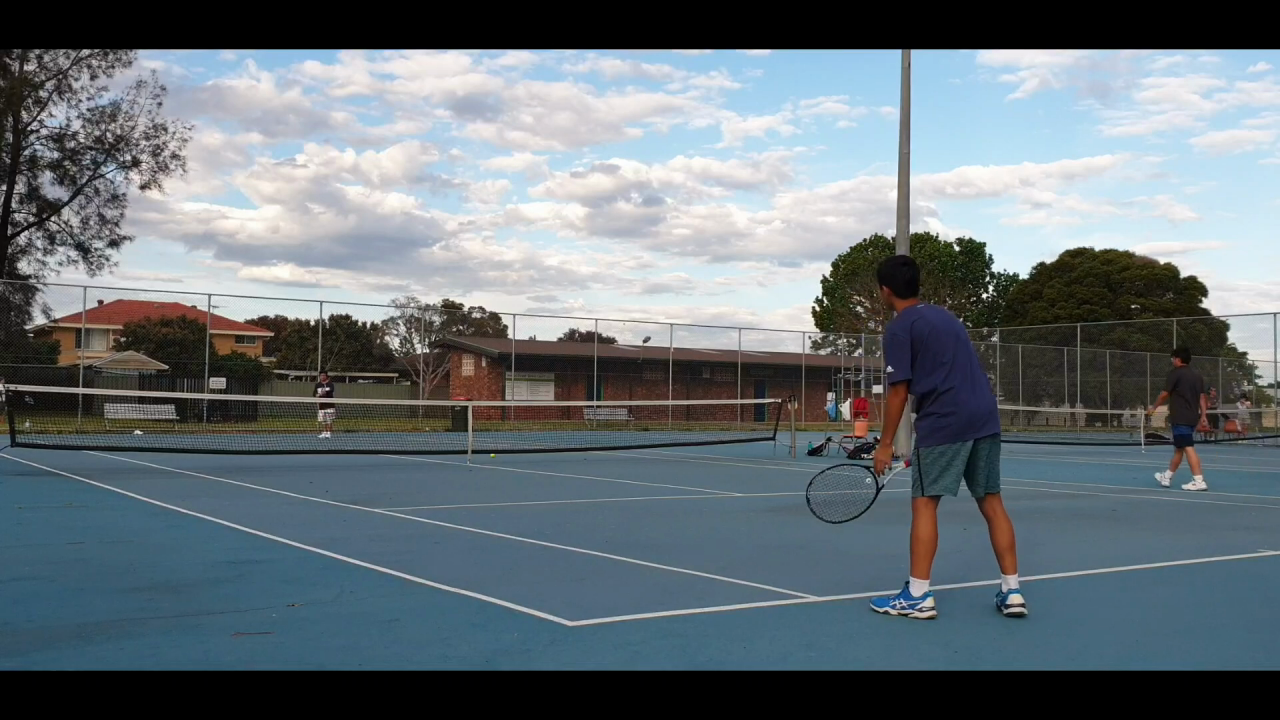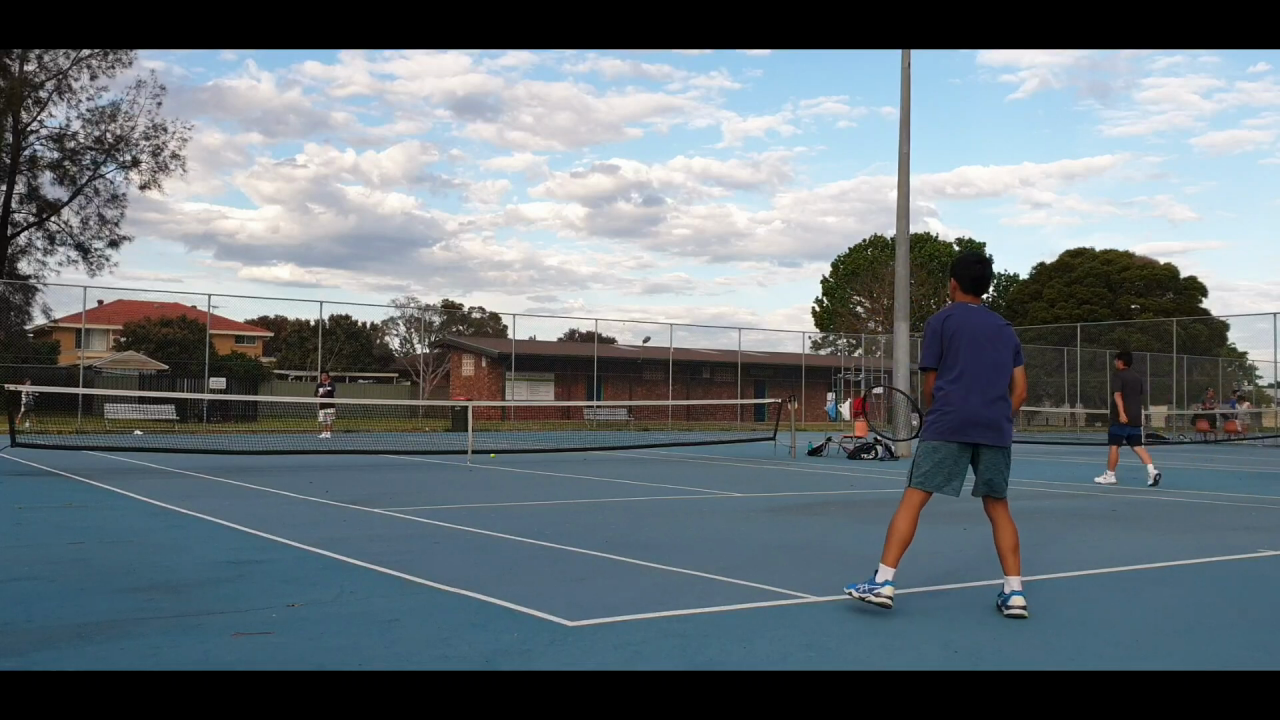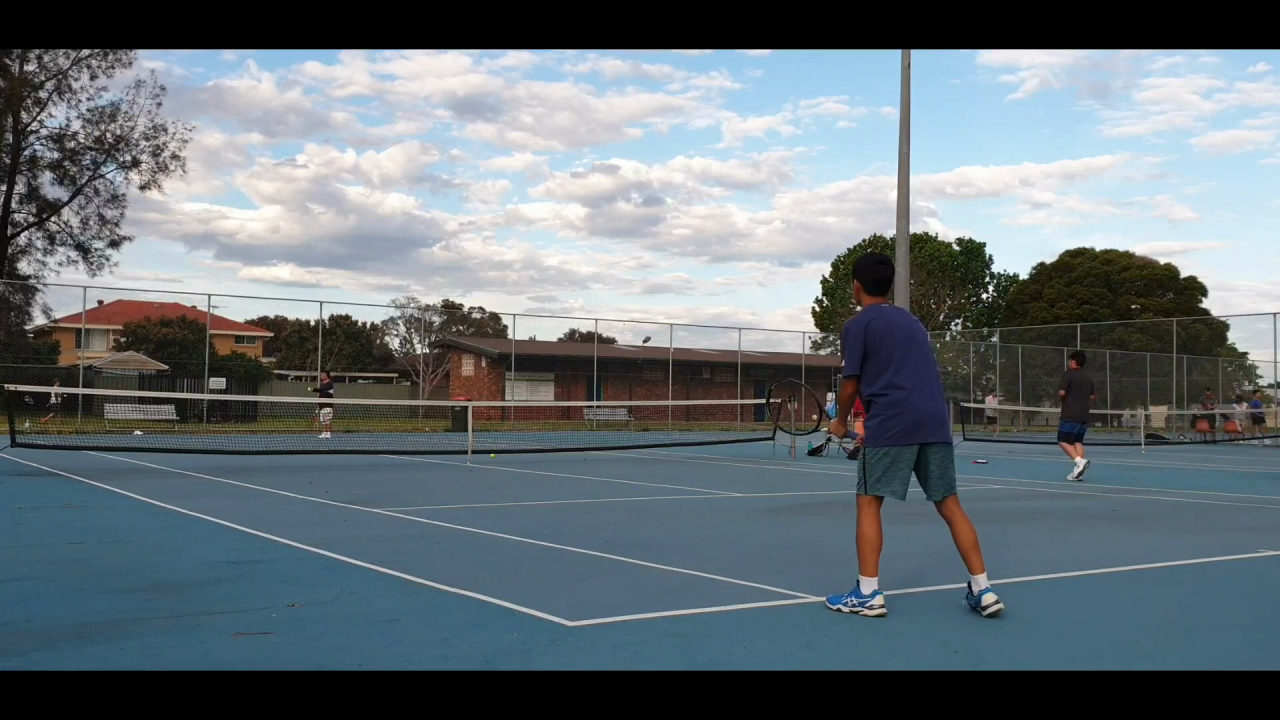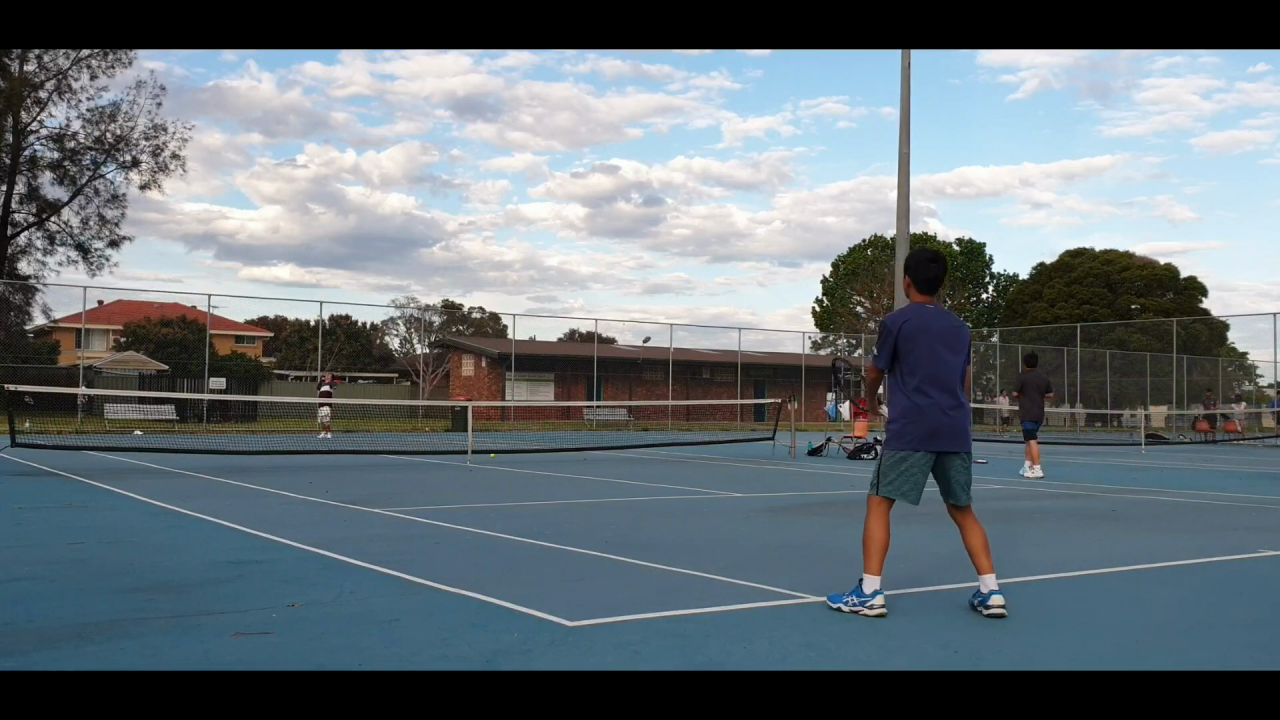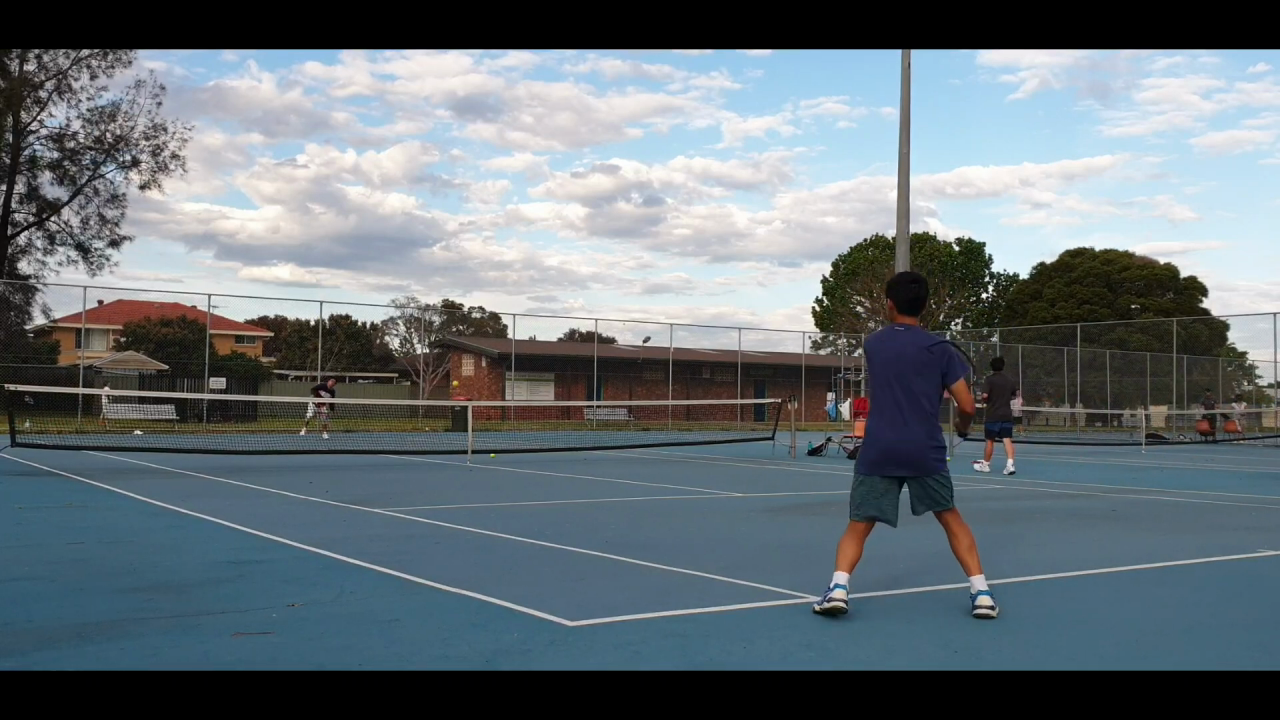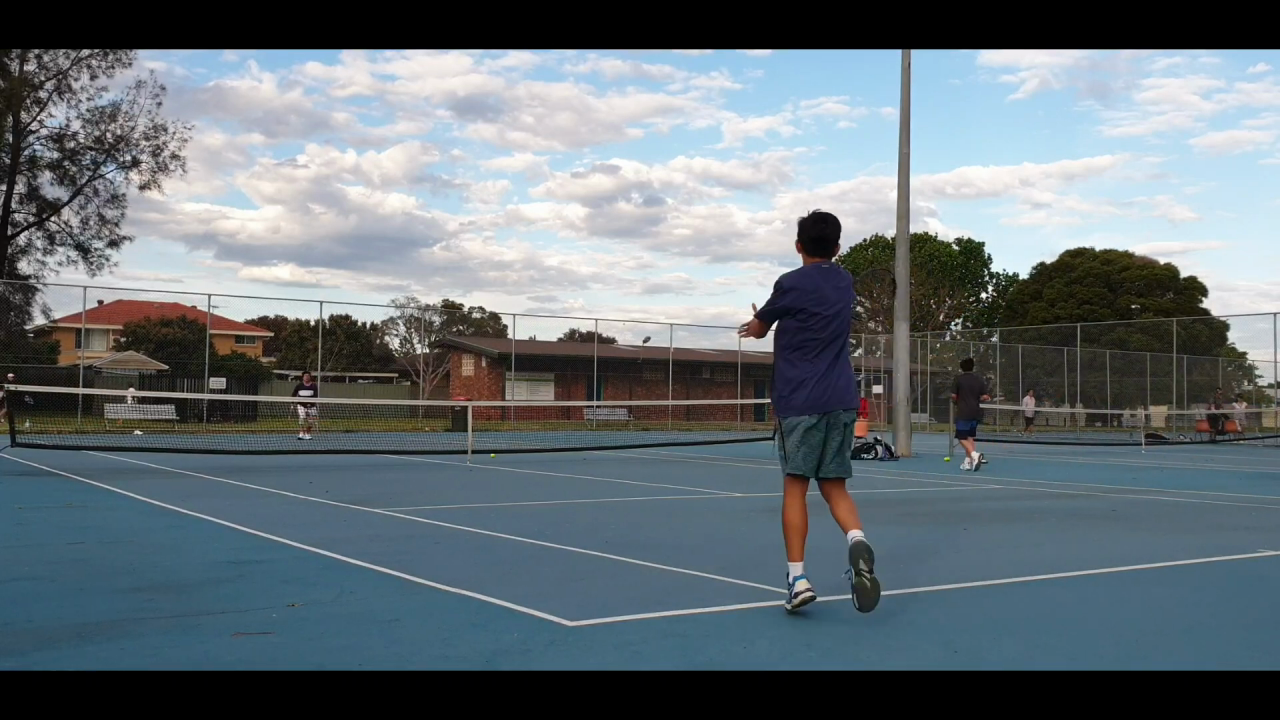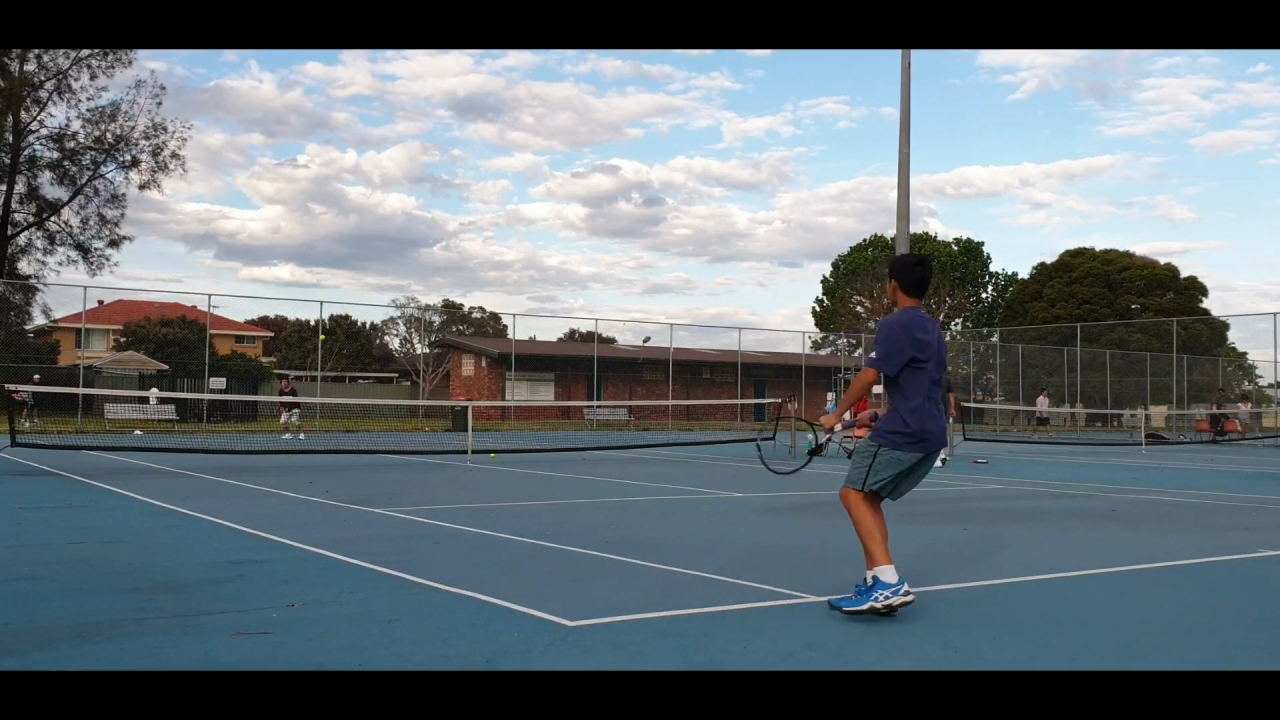
dt=0.7s
person 1, frame 1
left shoulder: (899, 329)
right shoulder: (947, 316)
left elbow: (899, 392)
left wrist: (885, 445)
left hip: (944, 423)
right hip: (985, 418)
left knee: (924, 504)
right knee: (992, 505)
left ankle: (919, 595)
right ankle: (1012, 591)
person 1, frame 2
left shoulder: (941, 321)
right shoulder: (1005, 328)
left elbow: (930, 382)
right elbow: (1020, 390)
left wrist: (930, 419)
left hip: (948, 424)
right hip: (995, 428)
left knee: (913, 499)
right knee: (998, 507)
left ankle: (883, 582)
right ankle: (1014, 592)
person 1, frame 3
left shoulder: (857, 325)
right shoulder: (912, 322)
left elbow: (851, 385)
left wrist: (840, 421)
left hip: (890, 425)
right hip: (935, 423)
left knee: (868, 503)
right knee: (950, 505)
left ankle: (868, 593)
right ankle: (983, 589)
person 1, frame 4
left shoulder: (896, 322)
right shoulder: (959, 327)
left elbow: (875, 373)
right elbow: (965, 385)
left wrist: (870, 398)
left hip: (910, 430)
right hip: (956, 430)
left knee: (879, 505)
right knee: (962, 511)
left ankle: (869, 592)
right ankle: (991, 591)
person 1, frame 5
left shoulder: (873, 343)
right shoulder: (941, 348)
right elbow: (967, 406)
right wrist: (962, 427)
left hip: (878, 453)
right hip: (926, 451)
left knee: (858, 527)
right knee: (950, 518)
left ankle: (838, 587)
right ankle: (982, 592)
person 1, frame 6
left shoulder: (789, 283)
right shoulder: (845, 283)
left elbow: (757, 330)
left wrist: (751, 325)
left hip: (800, 399)
right hip: (841, 398)
left knee: (795, 486)
right knee: (833, 486)
left ankle: (797, 579)
right ankle: (857, 542)
person 1, frame 7
left shoulder: (896, 325)
right shoulder: (931, 328)
left elbow: (868, 378)
left wrist: (836, 414)
right wrist: (879, 416)
left hip: (906, 431)
right hip: (928, 435)
left knee: (854, 494)
right knee: (869, 499)
left ankle: (887, 582)
right ankle: (878, 585)
